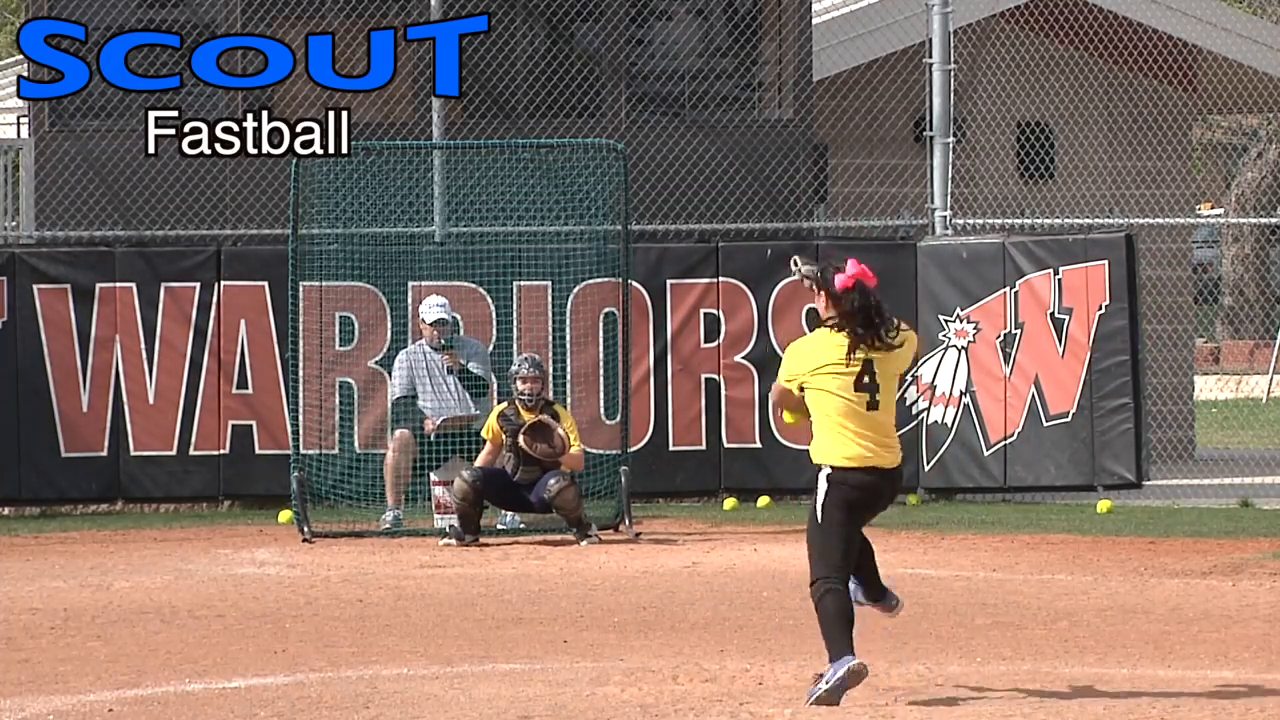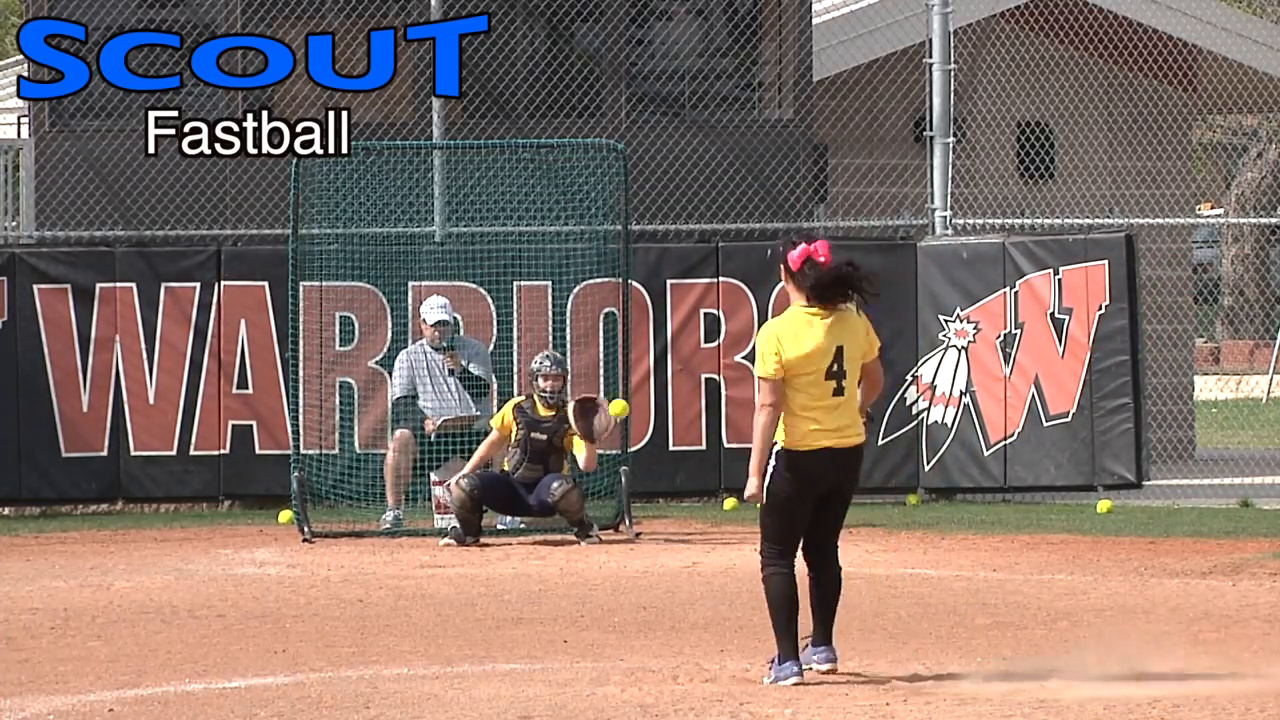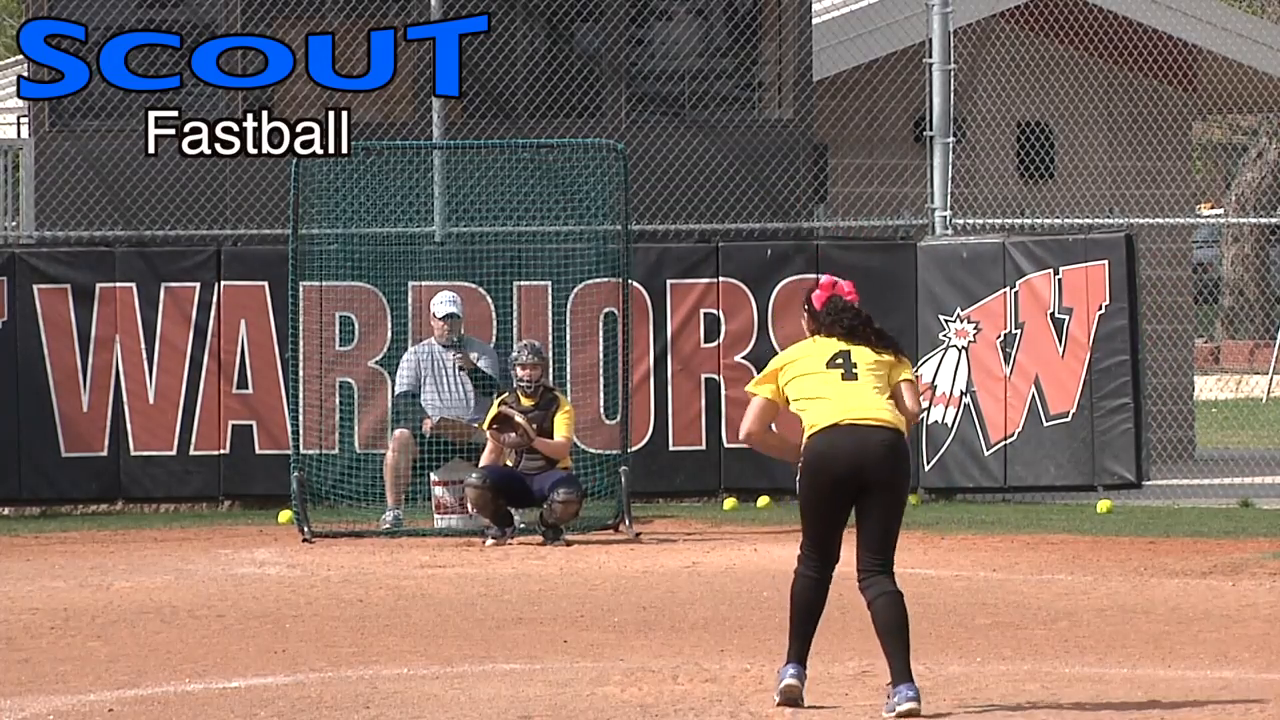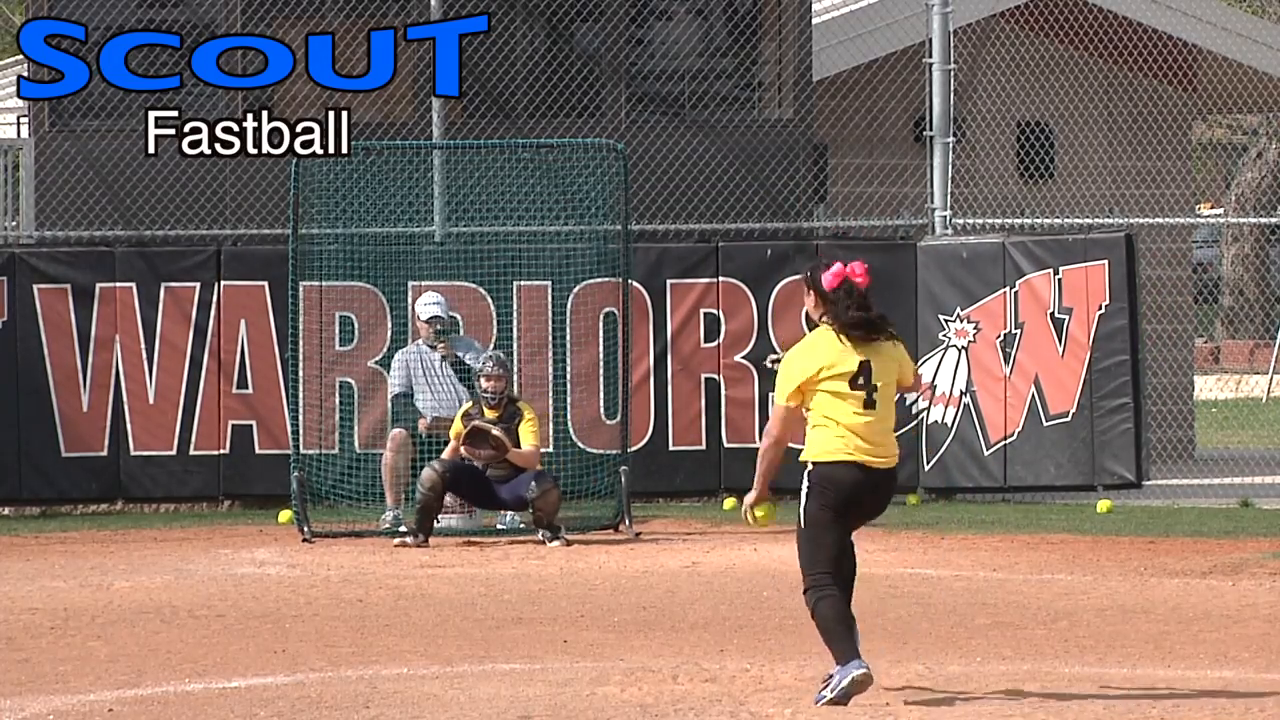
dt=0.7s
person 1, frame 1
left shoulder: (812, 347)
right shoulder: (893, 346)
left elbow: (781, 397)
right elbow: (908, 339)
left hip: (843, 476)
right hip: (887, 473)
left knee: (826, 579)
right knee: (836, 524)
left ankle: (843, 661)
right ankle: (874, 590)
person 1, frame 2
left shoulder: (777, 332)
right shoulder: (854, 319)
left elbow: (768, 409)
right elbow: (873, 382)
left wrist: (756, 474)
left hip: (799, 457)
right hip: (848, 453)
left knee: (777, 557)
right knee: (821, 550)
left ankle: (788, 661)
right ankle: (822, 647)
person 1, frame 3
left shoulder: (790, 358)
right shoulder: (885, 352)
left elbow: (750, 431)
right elbow: (911, 408)
left wrist: (801, 459)
left hip: (827, 447)
right hip: (886, 445)
left knee: (814, 561)
right knee: (876, 570)
left ankle: (793, 670)
person 1, frame 4
left shoulder: (805, 353)
right shoulder: (887, 343)
left elbow: (776, 433)
right elbow: (909, 384)
left wrist: (759, 488)
left hip: (832, 472)
right hip: (884, 476)
left knee: (821, 581)
right knee: (834, 551)
left ankle: (849, 662)
right ankle: (848, 657)
person 2, frame 1
left shoulder: (473, 349)
right shoulder: (407, 357)
left elbow: (482, 390)
right elbow: (400, 404)
left wrist: (459, 368)
right wrist: (422, 420)
left hip: (471, 428)
right hip: (427, 431)
right knee: (401, 438)
right ankle: (393, 511)
person 2, frame 2
left shoulder: (474, 349)
right shoulder: (408, 357)
left elbow: (482, 391)
right elbow: (401, 404)
left wrist: (460, 370)
right wrist: (422, 420)
left hip: (473, 429)
right hip: (429, 432)
right knee: (401, 438)
right ankle: (393, 510)
person 2, frame 3
left shoulder: (481, 350)
right shoulder: (415, 354)
left elbow: (490, 388)
right elbow: (403, 399)
left wrist: (469, 366)
right wrist: (421, 419)
right hip: (430, 431)
right knee: (400, 438)
right ankle: (393, 511)
person 2, frame 4
left shoulder: (469, 347)
right shoulder: (405, 357)
right elbow: (399, 400)
left wrist: (452, 358)
right wrist: (417, 419)
right hip: (426, 430)
right knee: (397, 437)
right ankle: (392, 511)
person 3, frame 1
left shoulder: (558, 415)
right shoulder: (501, 413)
left elbow: (579, 463)
right elbow: (490, 452)
right wrist: (466, 486)
left hip: (545, 488)
right hip: (511, 486)
left knee: (560, 485)
right knee: (467, 479)
left ankle: (583, 529)
right ankle: (467, 531)
person 3, frame 2
left shoulder: (570, 418)
right shoulder: (516, 407)
left elbow: (587, 465)
right elbow: (493, 443)
left wrist: (589, 439)
right wrist: (464, 473)
left hip: (545, 492)
right hip: (512, 486)
left knee: (563, 487)
right knee: (465, 488)
left ankle: (584, 529)
right ankle: (468, 532)
person 3, frame 3
left shoulder: (558, 404)
right shoulder: (504, 404)
left elbow: (563, 450)
right elbow: (492, 450)
left wrist: (531, 439)
right wrist: (475, 488)
left hip: (549, 475)
right hip: (515, 477)
left knee: (569, 497)
right knee: (476, 484)
left ankle: (549, 526)
right ankle: (503, 527)
person 3, frame 4
left shoulder: (522, 413)
right shoulder: (468, 412)
left elbow: (533, 459)
right elbow: (454, 448)
left wrist: (506, 450)
right wrist: (435, 482)
left hip: (515, 483)
right hip: (481, 483)
left knee: (545, 486)
right knee: (434, 470)
left ankle: (547, 529)
right ankle: (420, 533)
